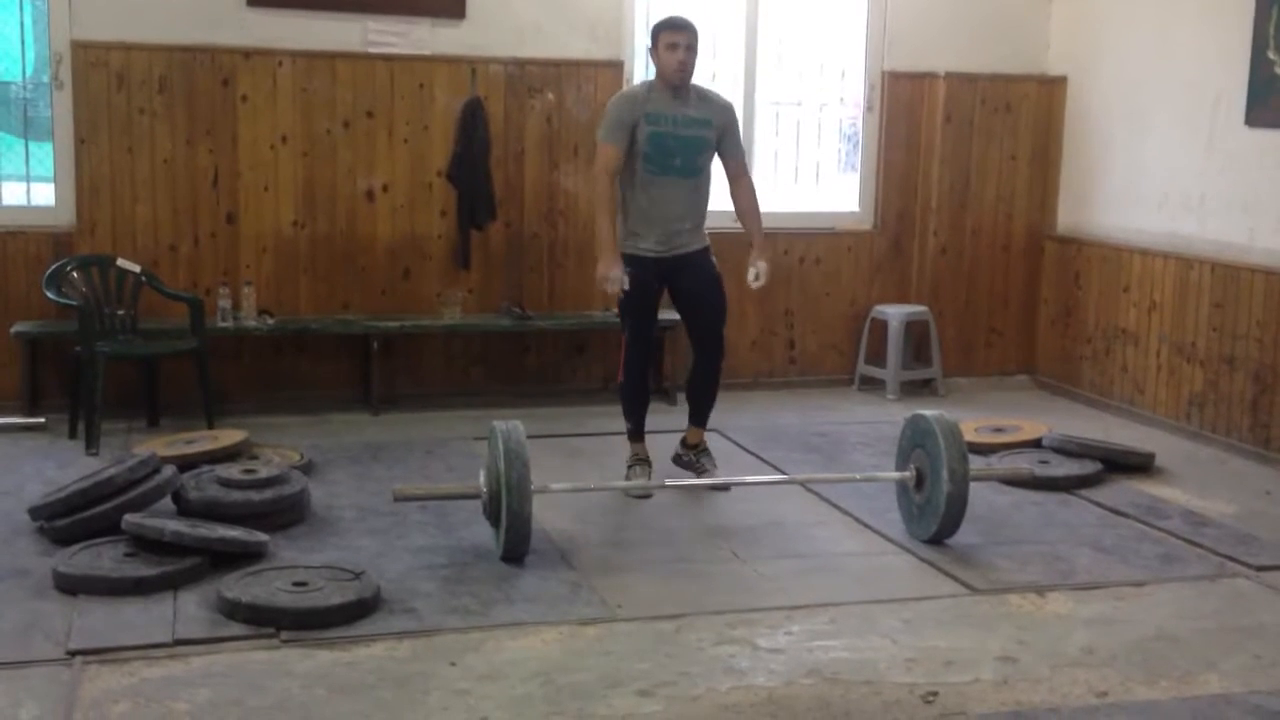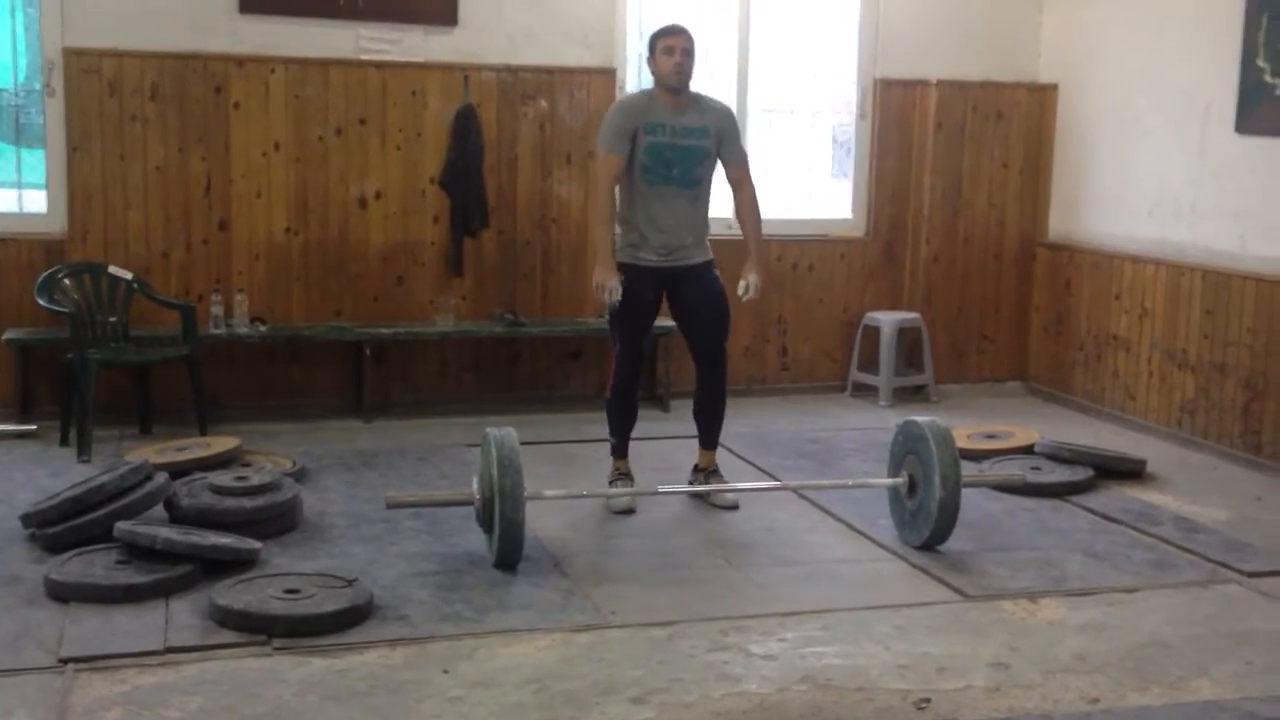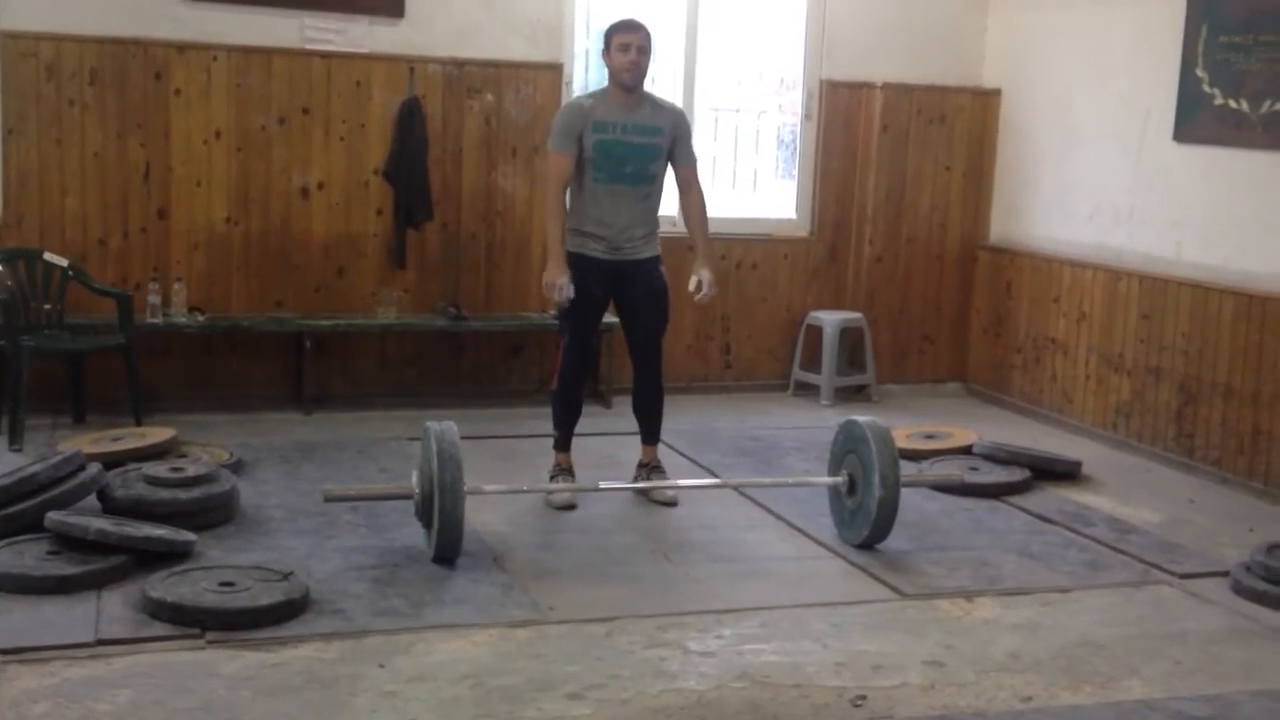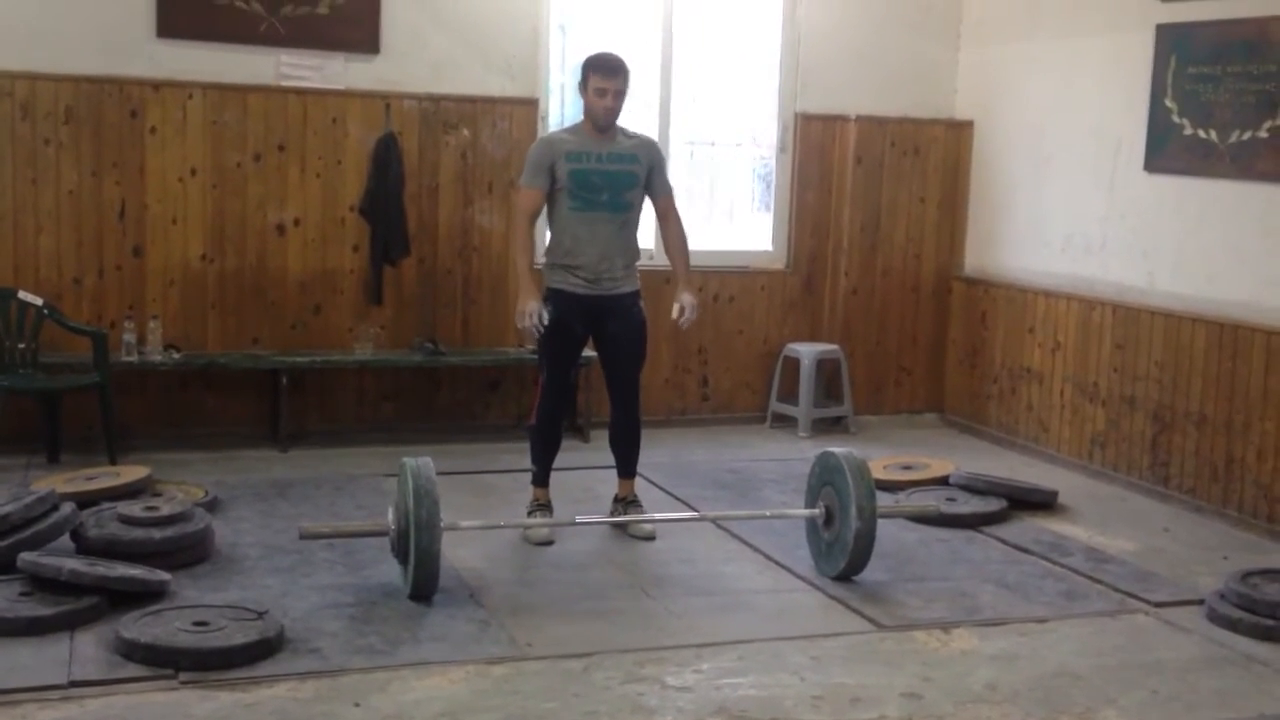
dt=1s
person 1, frame 1
left shoulder: (718, 110)
right shoulder: (629, 105)
left elbow: (739, 180)
right elbow: (606, 178)
left wrist: (757, 249)
right wrist: (608, 252)
left hip: (693, 251)
right hip: (639, 253)
left knee: (711, 347)
right knee: (638, 353)
left ankle: (693, 444)
right ankle: (638, 454)
person 1, frame 2
left shoulder: (718, 116)
right shoulder: (628, 112)
left elbow: (743, 187)
right elbow: (604, 186)
left wrist: (753, 261)
right wrist: (605, 262)
left hip: (695, 262)
right hip: (637, 262)
left knee: (714, 363)
right knee: (627, 366)
left ankle: (706, 467)
right ankle: (619, 470)
person 1, frame 3
left shoulder: (671, 118)
right shoulder: (578, 113)
left elbow: (690, 189)
right elbow: (556, 189)
left wrist: (702, 260)
right wrist: (556, 261)
left hip: (643, 260)
right hip: (586, 258)
left knee: (649, 362)
right knee: (575, 361)
left ankle: (649, 463)
right ankle: (561, 465)
person 1, frame 4
left shoulder: (644, 150)
right shoulder: (551, 147)
left elbow: (668, 217)
right elbow: (525, 219)
left wrist: (684, 285)
right wrist: (526, 289)
left hip: (623, 295)
right hip: (565, 293)
left knee: (626, 398)
right knee: (553, 398)
left ankle: (626, 498)
right ankle: (539, 501)
